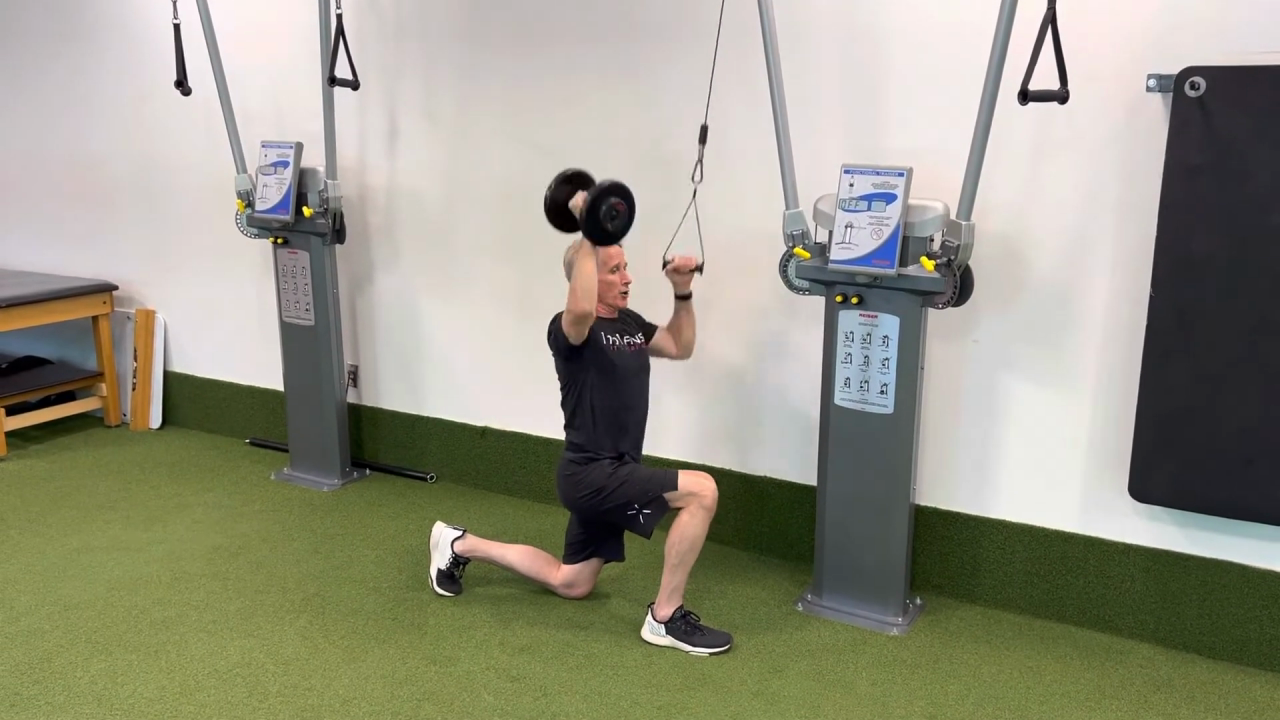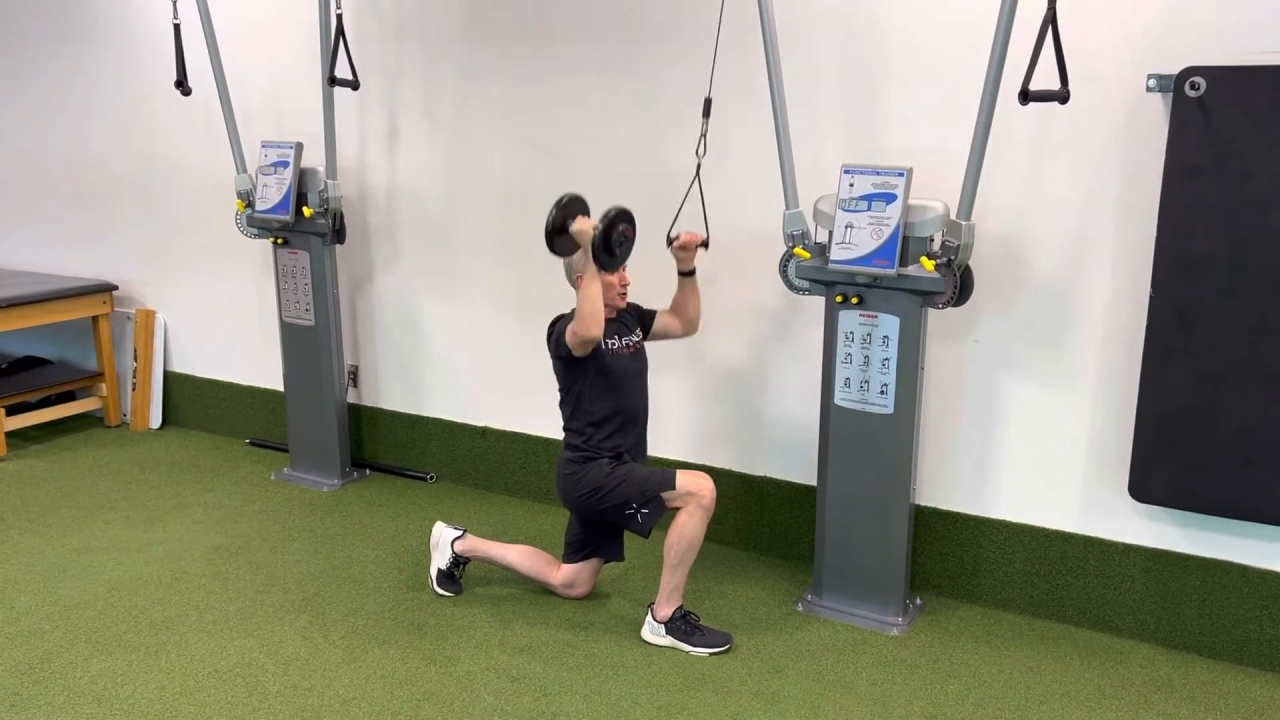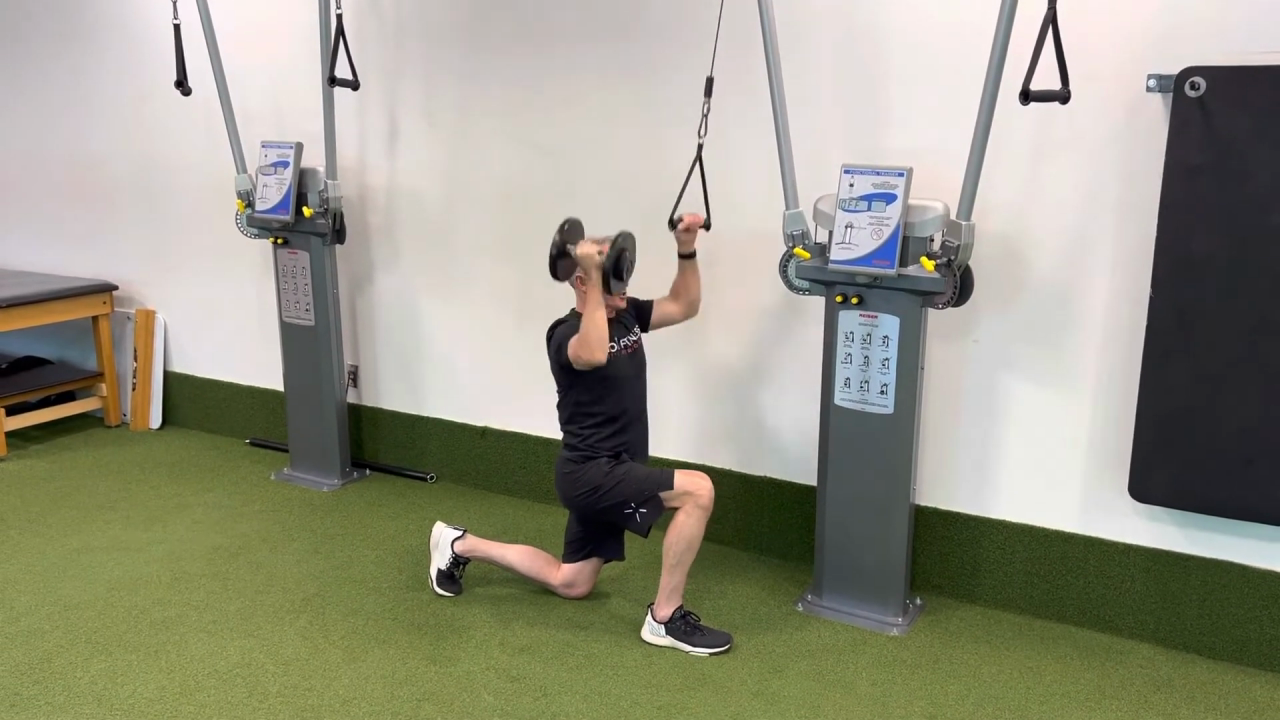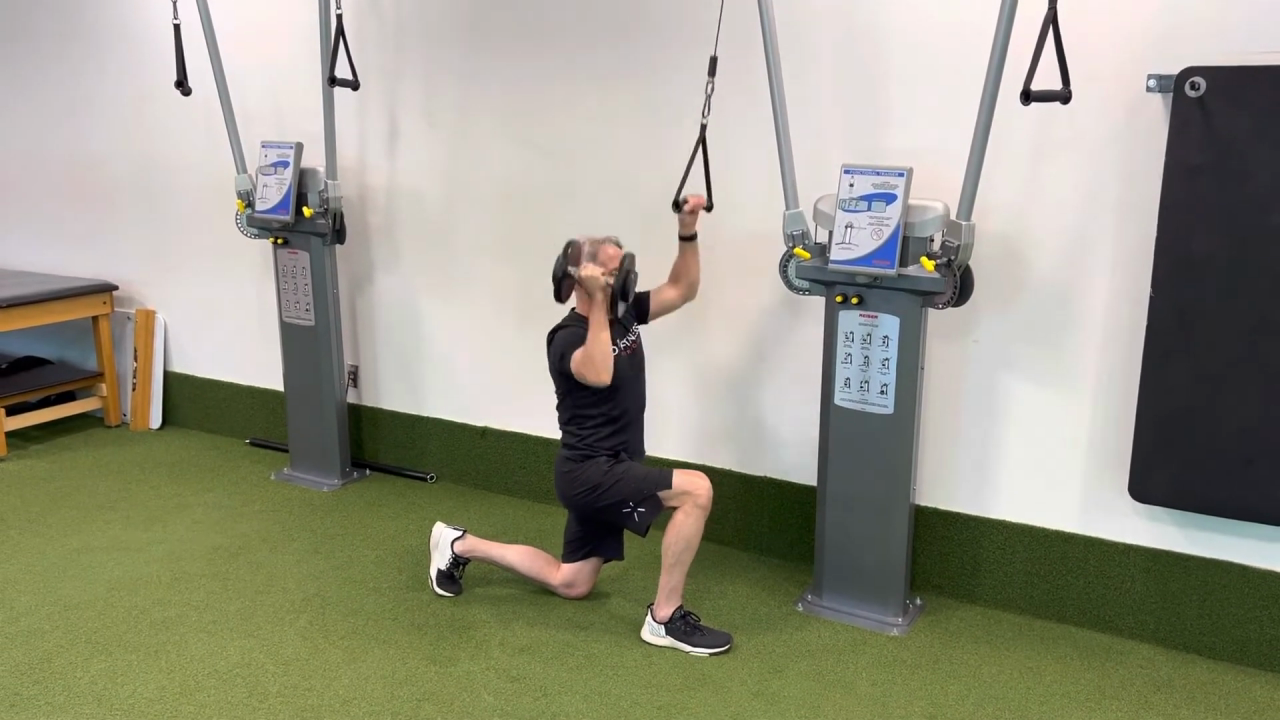
dt=0.1s
person 1, frame 1
left shoulder: (628, 321)
right shoulder: (567, 328)
left elbow: (681, 347)
right elbow: (581, 309)
left wrist: (681, 291)
right wrist: (586, 231)
left hip: (609, 473)
right hip: (592, 474)
left knee: (570, 583)
right knee: (701, 489)
left ankle: (460, 546)
right ankle: (665, 617)
person 1, frame 2
left shoulder: (628, 318)
right shoulder: (566, 328)
left elbow: (687, 323)
right elbow: (589, 337)
left wrist: (685, 268)
right wrist: (588, 256)
left hip: (610, 472)
right hip: (592, 472)
left knee: (570, 582)
right knee: (699, 490)
left ankle: (459, 546)
right ankle: (665, 618)
person 1, frame 3
left shoulder: (626, 315)
right shoulder: (565, 333)
left elbow: (686, 306)
right elbow: (594, 355)
left wrist: (687, 251)
right wrist: (594, 278)
left hip: (610, 472)
right hip: (590, 473)
left knee: (570, 583)
right knee: (697, 490)
left ankle: (460, 546)
right ankle: (665, 618)
person 1, frame 4
left shoulder: (625, 310)
right shoulder: (567, 336)
left elbow: (683, 289)
right elbow: (600, 375)
left wrist: (687, 231)
right wrist: (595, 307)
left hip: (606, 472)
right hip: (589, 473)
left knee: (570, 583)
right knee: (697, 489)
left ankle: (459, 545)
right ankle: (665, 618)
